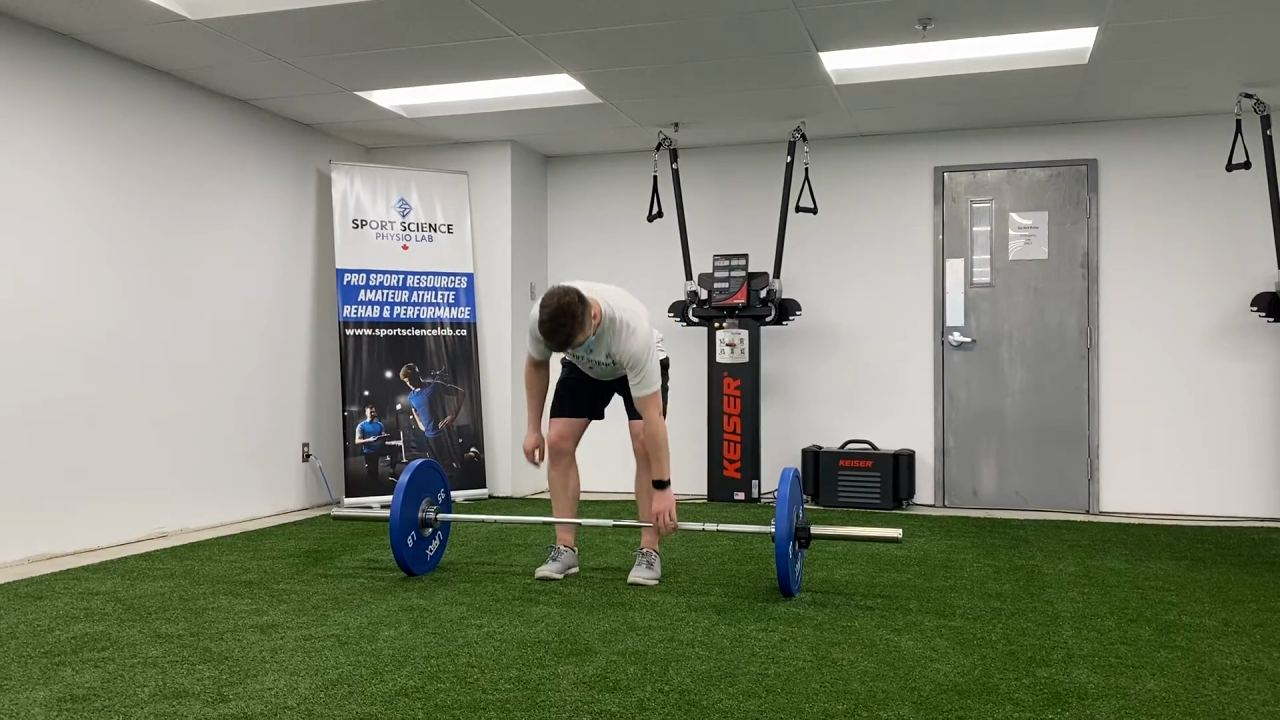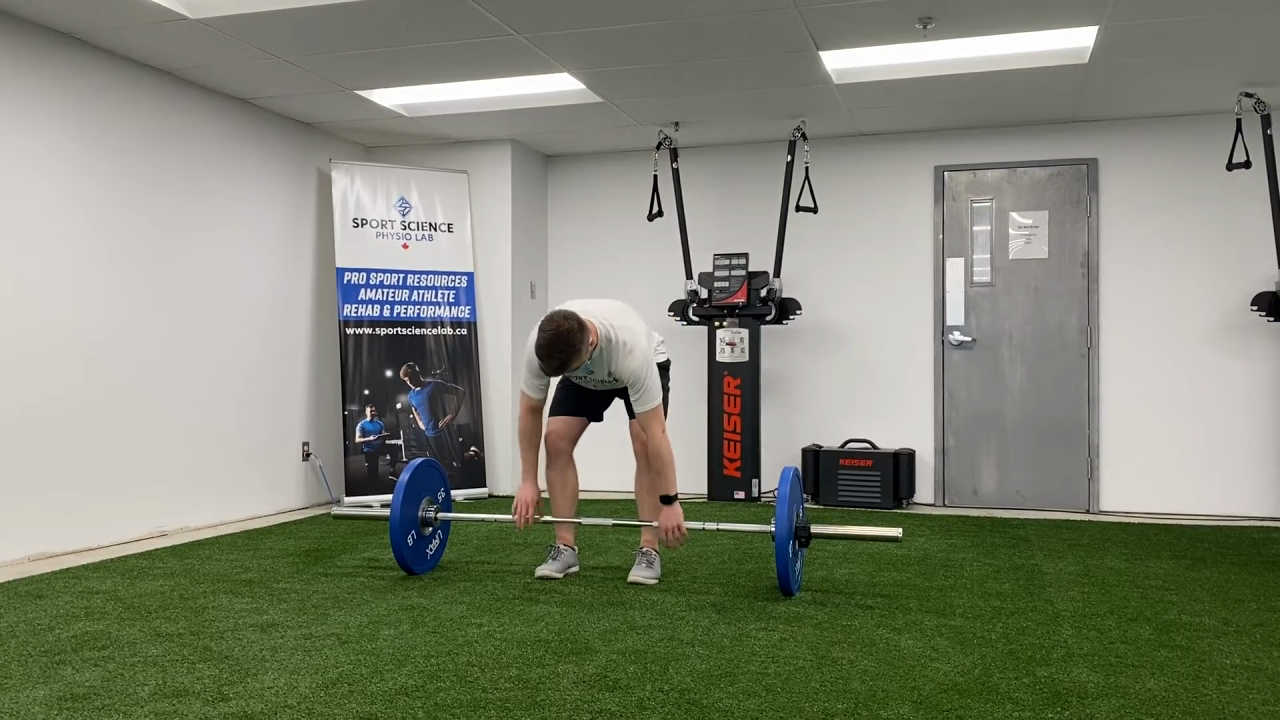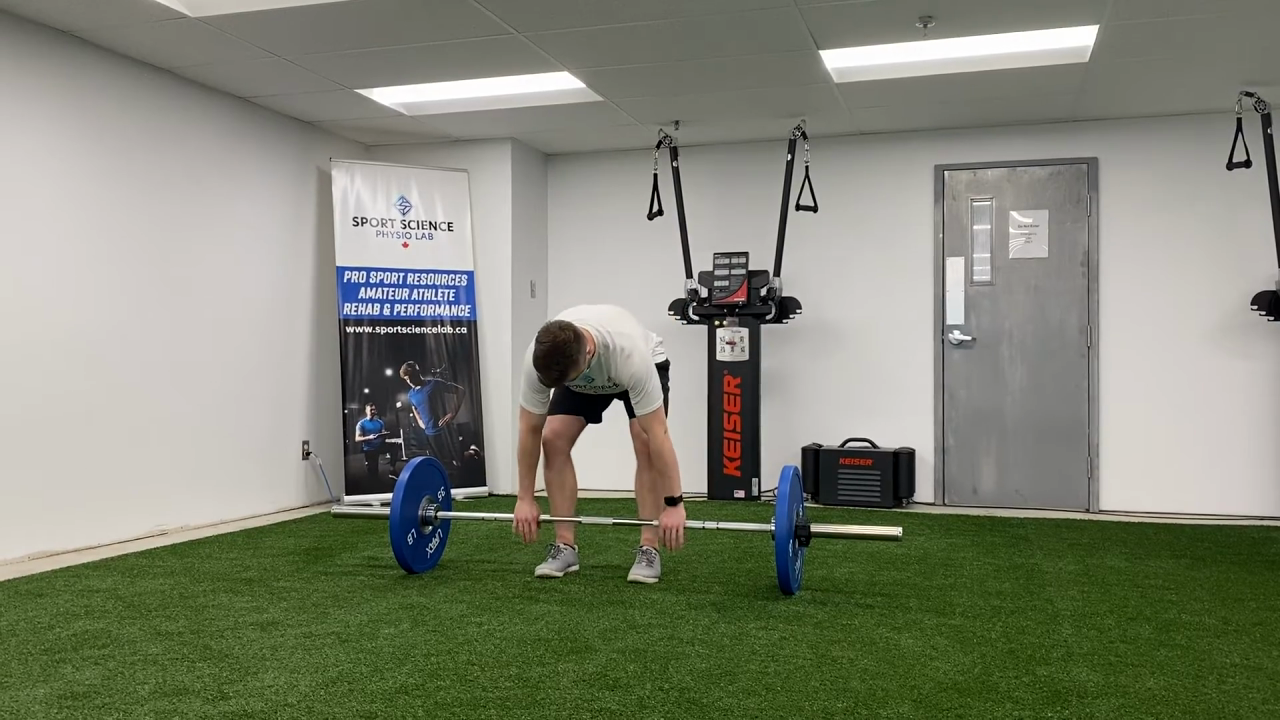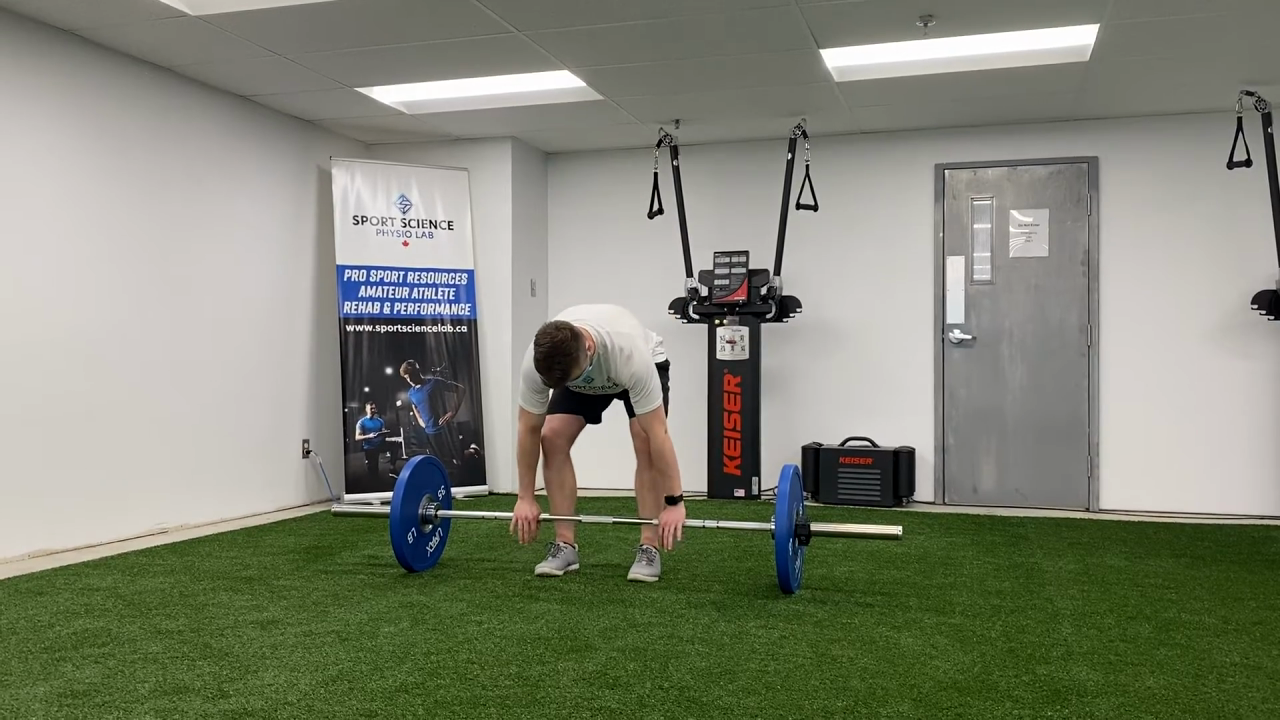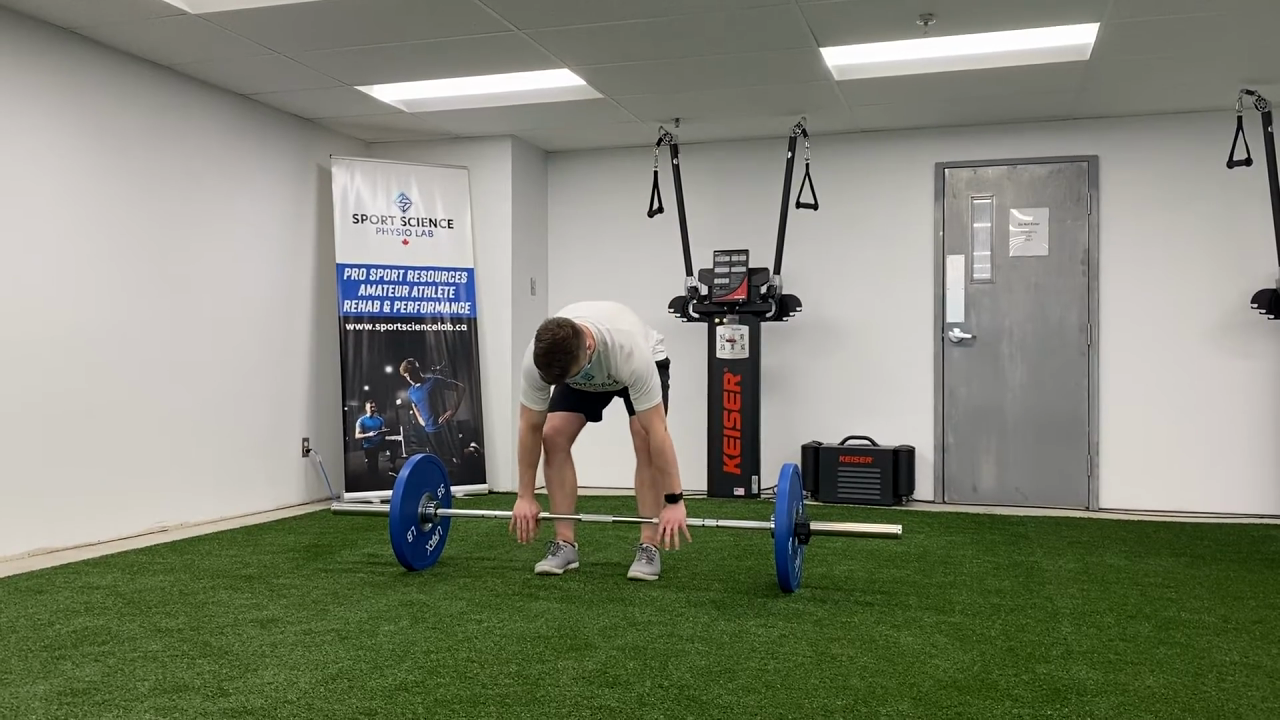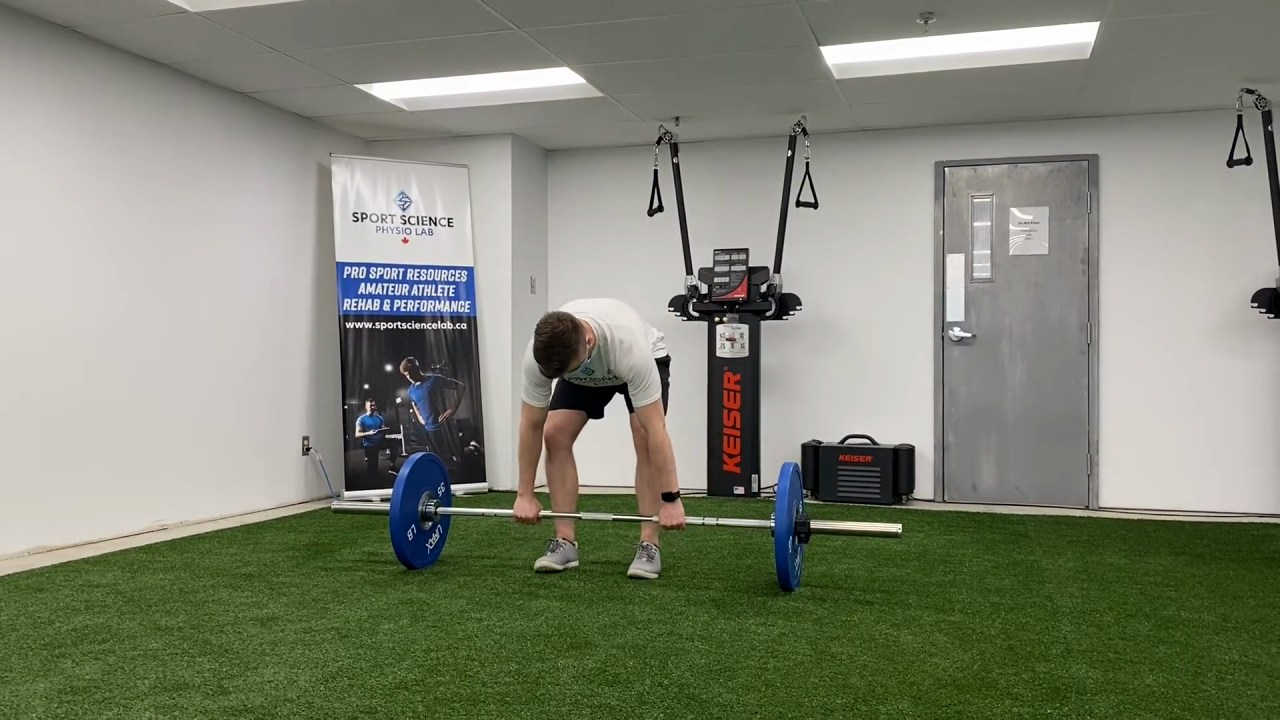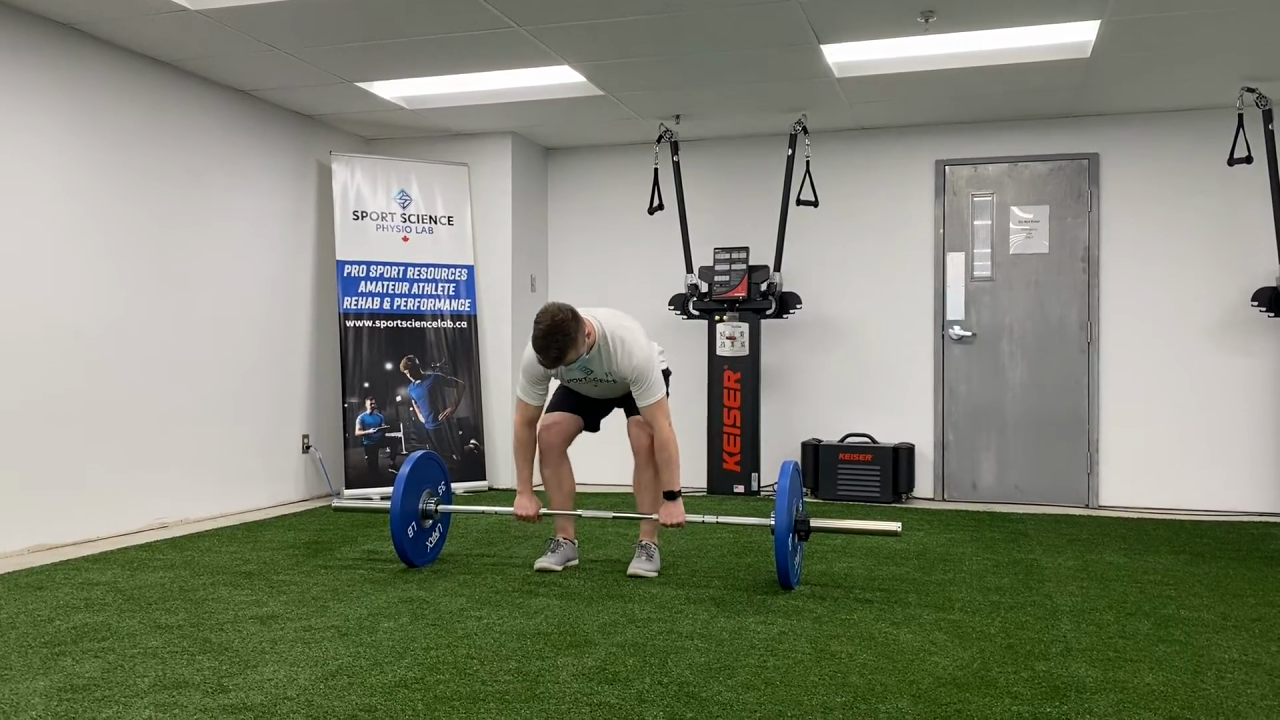
dt=0.2s
person 1, frame 1
left shoulder: (631, 331)
right shoulder: (542, 319)
left elbow: (652, 416)
right elbow: (537, 365)
left wrist: (662, 488)
right wrist: (533, 428)
left hip: (641, 364)
right hip: (582, 369)
left knee: (643, 440)
right knee: (559, 442)
left ankle: (649, 552)
right ankle: (565, 548)
person 1, frame 2
left shoulder: (632, 350)
right shoulder: (539, 346)
left elbow: (656, 432)
right elbow: (530, 411)
left wrist: (669, 503)
right wrist: (528, 481)
left hip: (649, 364)
right hip: (588, 378)
left knee: (643, 442)
right knee: (556, 440)
left ankle: (648, 550)
right ankle: (565, 547)
person 1, frame 3
left shoulder: (630, 355)
right shoulder: (539, 358)
left elbow: (658, 434)
right elbow: (530, 430)
left wrist: (674, 503)
right wrist: (525, 499)
left hip: (648, 364)
right hip: (586, 376)
left knee: (644, 440)
right knee: (553, 439)
left ankle: (648, 549)
right ankle: (565, 546)
person 1, frame 4
left shoulder: (630, 354)
right shoulder: (537, 360)
left elbow: (658, 434)
right elbow: (529, 430)
left wrist: (674, 503)
right wrist: (525, 498)
left hip: (648, 362)
right hip: (586, 375)
left knee: (644, 441)
right knee: (552, 438)
left ankle: (649, 548)
right ankle: (565, 545)
person 1, frame 5
left shoulder: (630, 351)
right shoulder: (539, 357)
left elbow: (657, 431)
right elbow: (530, 428)
left wrist: (674, 501)
right wrist: (525, 496)
left hip: (648, 360)
right hip: (584, 370)
left knee: (644, 439)
right knee: (553, 436)
left ankle: (649, 546)
right ankle: (565, 543)
person 1, frame 6
left shoulder: (629, 346)
right shoulder: (539, 354)
left elbow: (656, 428)
right elbow: (531, 425)
left wrist: (671, 499)
right wrist: (525, 494)
left hip: (648, 358)
right hip: (588, 376)
left knee: (644, 437)
right knee: (555, 434)
left ankle: (648, 544)
right ankle: (565, 541)
person 1, frame 7
left shoulder: (630, 347)
right shoulder: (537, 355)
left elbow: (662, 427)
right elbow: (525, 423)
left wrist: (672, 497)
right wrist: (524, 492)
left hip: (637, 386)
right hip: (583, 390)
left knee: (643, 442)
right knee: (549, 439)
left ankle: (647, 544)
right ankle: (565, 540)
